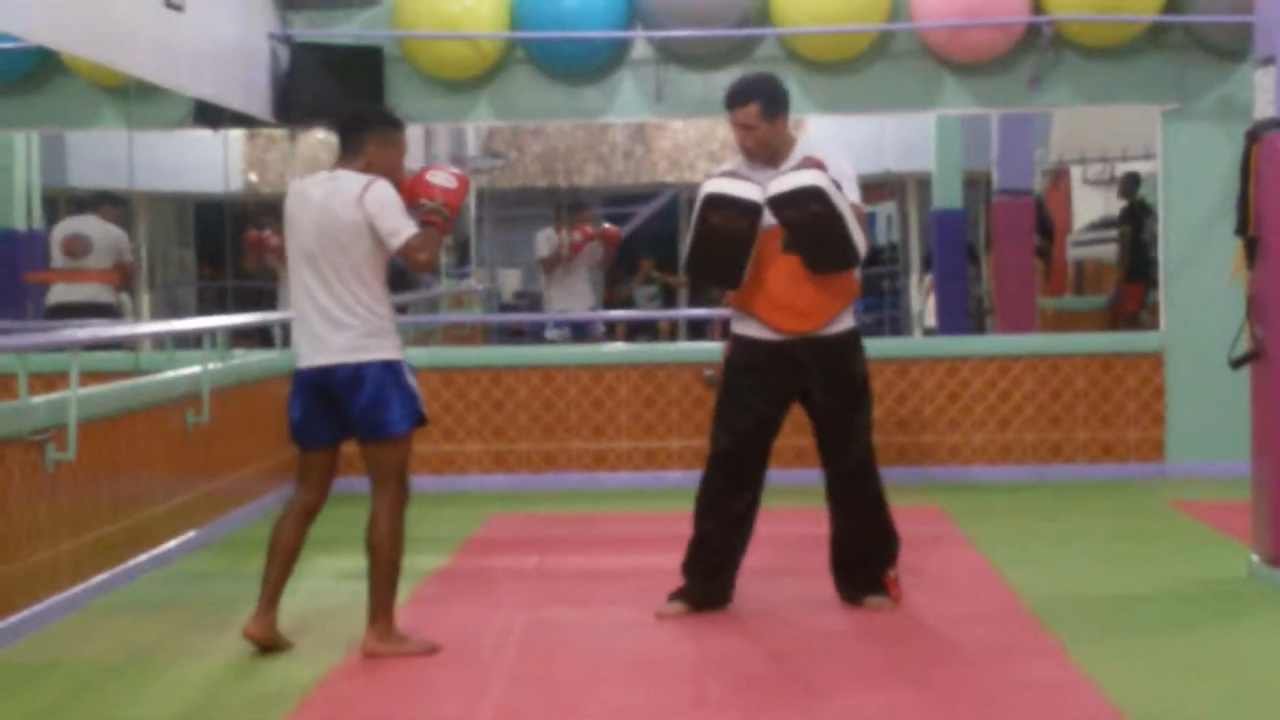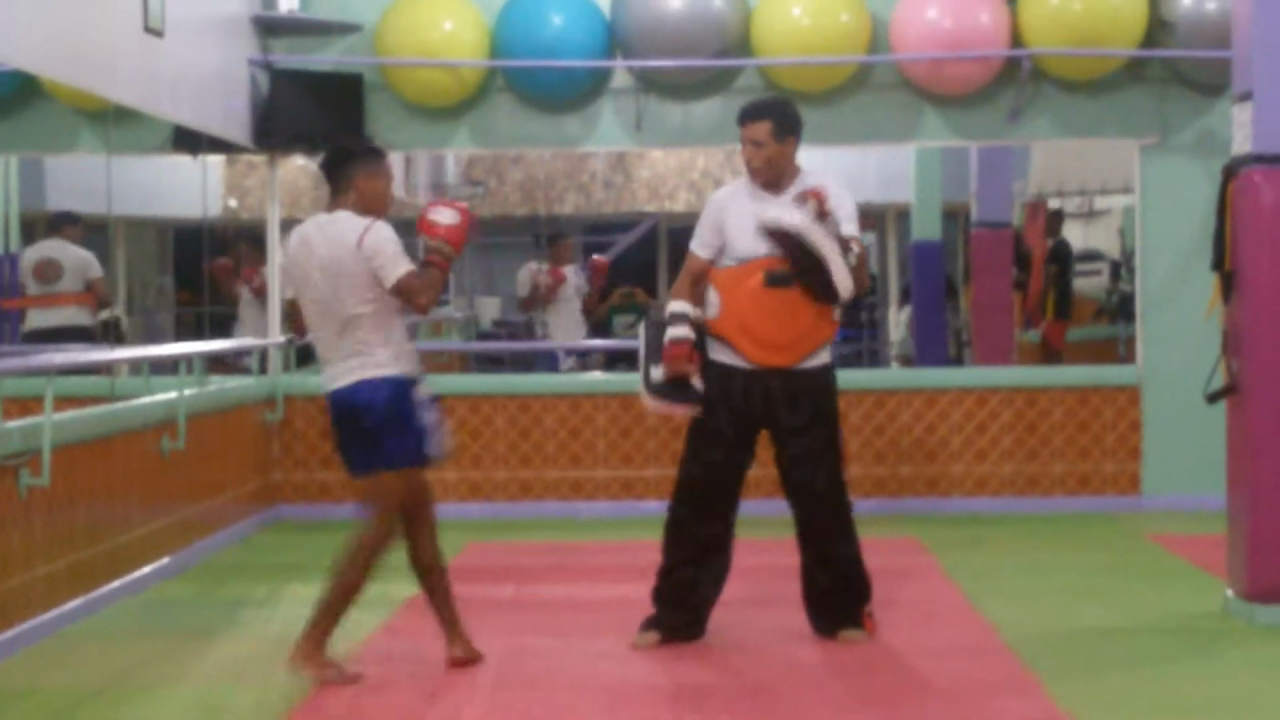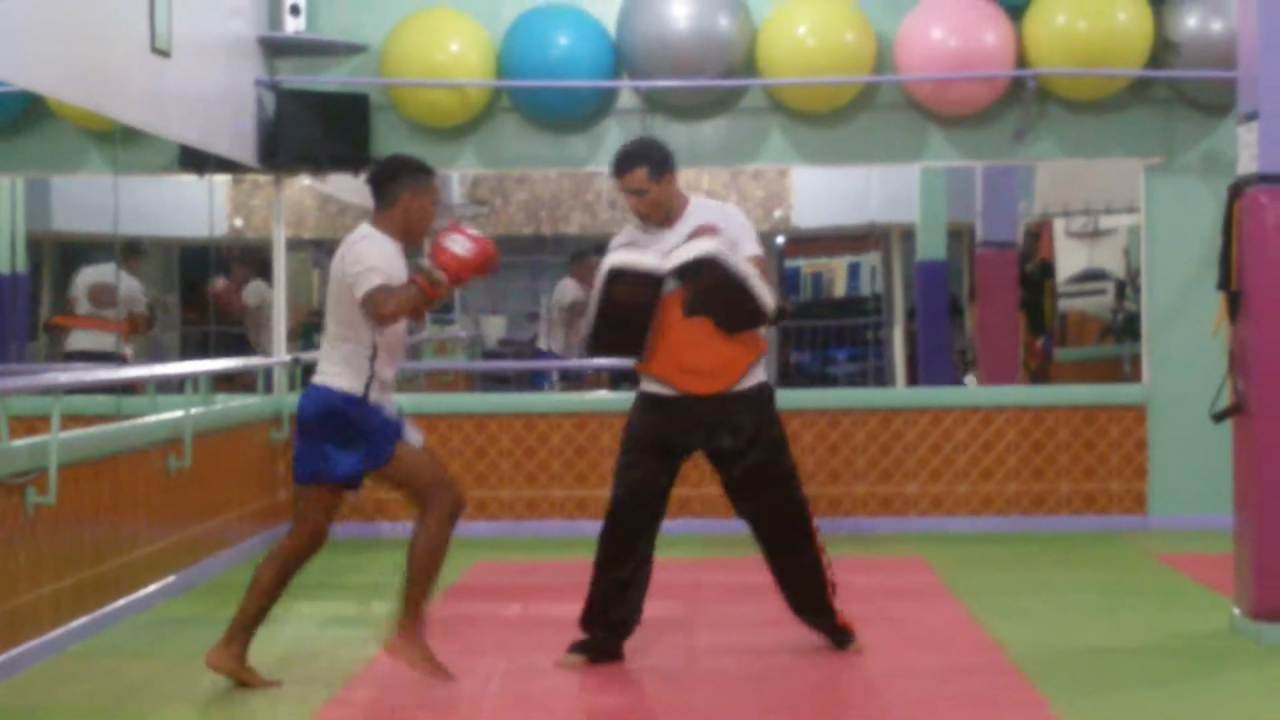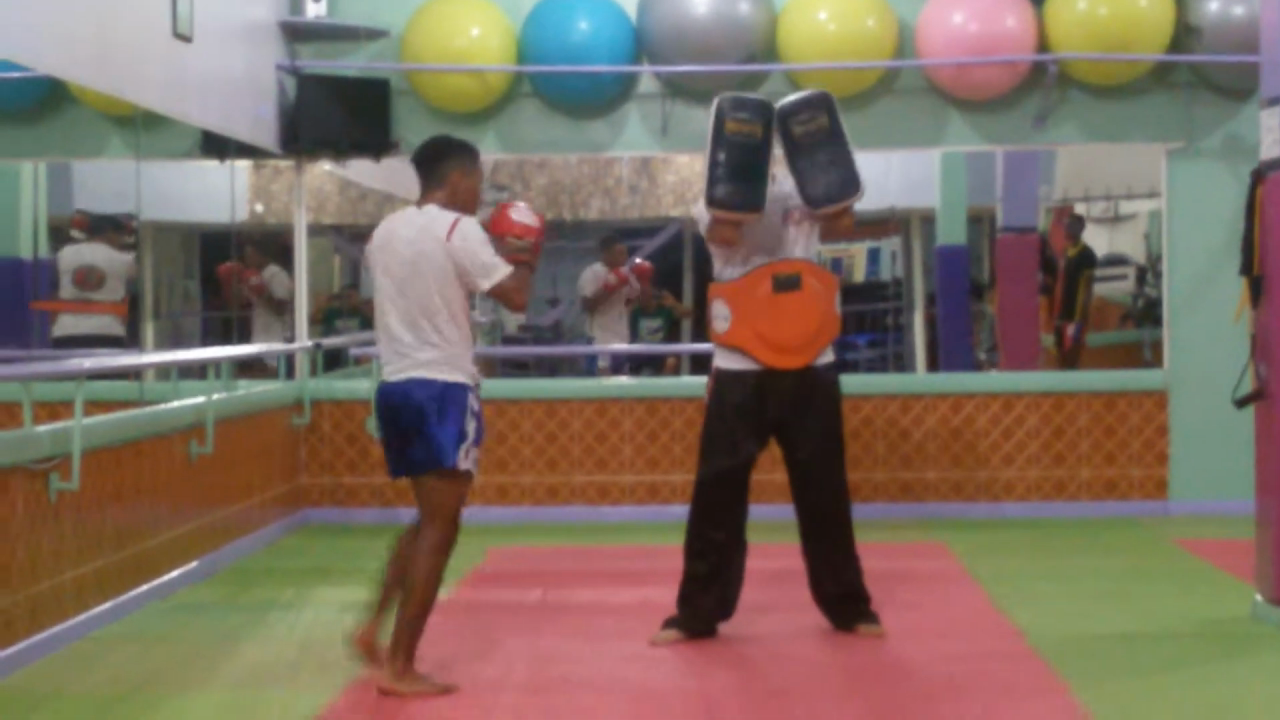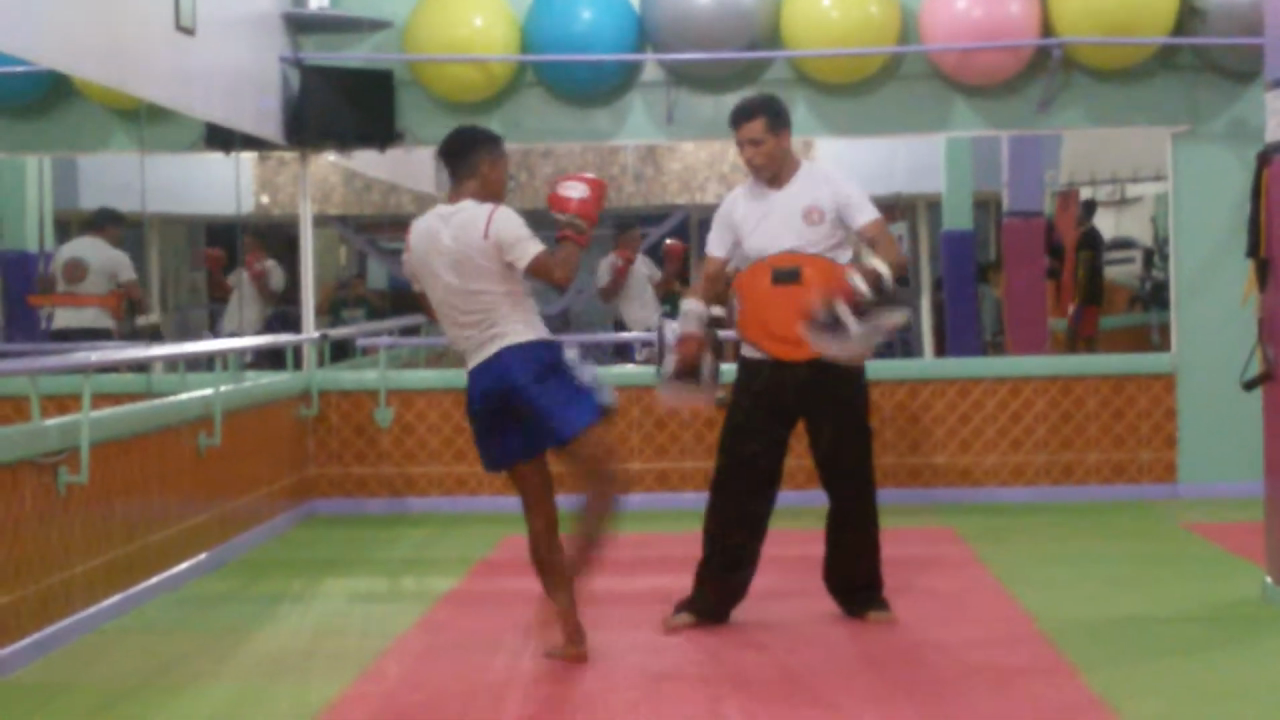
dt=1s
person 1, frame 1
left shoulder: (299, 193)
right shoulder: (374, 191)
right elbow: (421, 256)
left wrist: (405, 214)
right wrist: (437, 221)
left hip: (313, 364)
right hip: (370, 360)
left knee: (307, 495)
right knee: (389, 494)
left ankle: (265, 616)
right ankle: (381, 630)
person 1, frame 2
left shoulder: (297, 241)
right shoulder: (371, 233)
left elbow: (298, 320)
right elbow: (422, 298)
right wrist: (437, 262)
left hip: (343, 395)
right hip: (386, 387)
left knee: (417, 513)
right knee: (381, 524)
left ankle: (455, 638)
right ankle: (314, 644)
person 1, frame 3
left shoulder: (378, 245)
right shoulder: (372, 248)
left elbow: (395, 310)
right elbow: (384, 310)
left wrist: (430, 285)
right wrist: (430, 279)
left hip: (332, 401)
right hip: (350, 405)
left knee: (304, 536)
right knee: (445, 498)
left ankle: (231, 647)
right ankle: (409, 632)
person 1, frame 4
left shoulder: (384, 231)
right shoulder: (459, 230)
right elbow: (516, 297)
right wrist: (522, 259)
left hip: (394, 388)
right hip: (444, 390)
left knee: (430, 520)
right knee: (439, 528)
left ankle: (374, 624)
right ankle: (397, 667)
person 1, frame 5
left shoulder: (419, 234)
right shoulder: (496, 219)
right elbow: (559, 275)
right wrist: (574, 237)
left hip: (484, 381)
right hip: (532, 361)
left knee: (540, 508)
right knee: (603, 479)
left ankle: (571, 632)
right ankle: (564, 596)
person 2, frame 1
left shoulder: (828, 167)
right shoulder: (731, 180)
left elbow: (859, 247)
left hip: (829, 341)
right hip: (756, 345)
left knee: (851, 465)
right knee: (730, 464)
left ankle: (867, 576)
right ankle: (704, 584)
person 2, frame 2
left shoulder: (829, 200)
right shoulder: (725, 201)
left elbow: (859, 281)
right elbow: (689, 279)
left wrist: (826, 231)
right wrist: (677, 335)
left hip: (804, 375)
right hip: (731, 372)
left knee: (821, 498)
right knee: (702, 493)
left ankle: (840, 611)
right ankle: (678, 614)
person 2, frame 3
left shoulder: (723, 219)
right shoulder: (627, 243)
right wrist: (607, 296)
left hip: (737, 393)
right hip: (664, 398)
left knee: (780, 509)
right knee: (628, 514)
left ankle: (827, 618)
right ankle: (603, 636)
person 2, frame 4
left shoulder: (802, 194)
right shoulder: (713, 206)
left elbow: (841, 224)
right elbow: (725, 232)
left wrist: (821, 157)
right wrist: (731, 174)
left hip: (810, 370)
right hip: (740, 373)
left knee: (824, 493)
right knee: (717, 493)
left ankle: (847, 607)
right ankle: (698, 614)
person 2, frame 5
left shoulder: (833, 188)
right shoulder: (736, 204)
left elbow: (886, 249)
right elbow: (710, 274)
right wrist: (691, 325)
left hip: (832, 361)
right hip: (762, 365)
left knee: (850, 482)
right knee: (737, 480)
left ankle: (859, 593)
right ankle: (711, 598)
